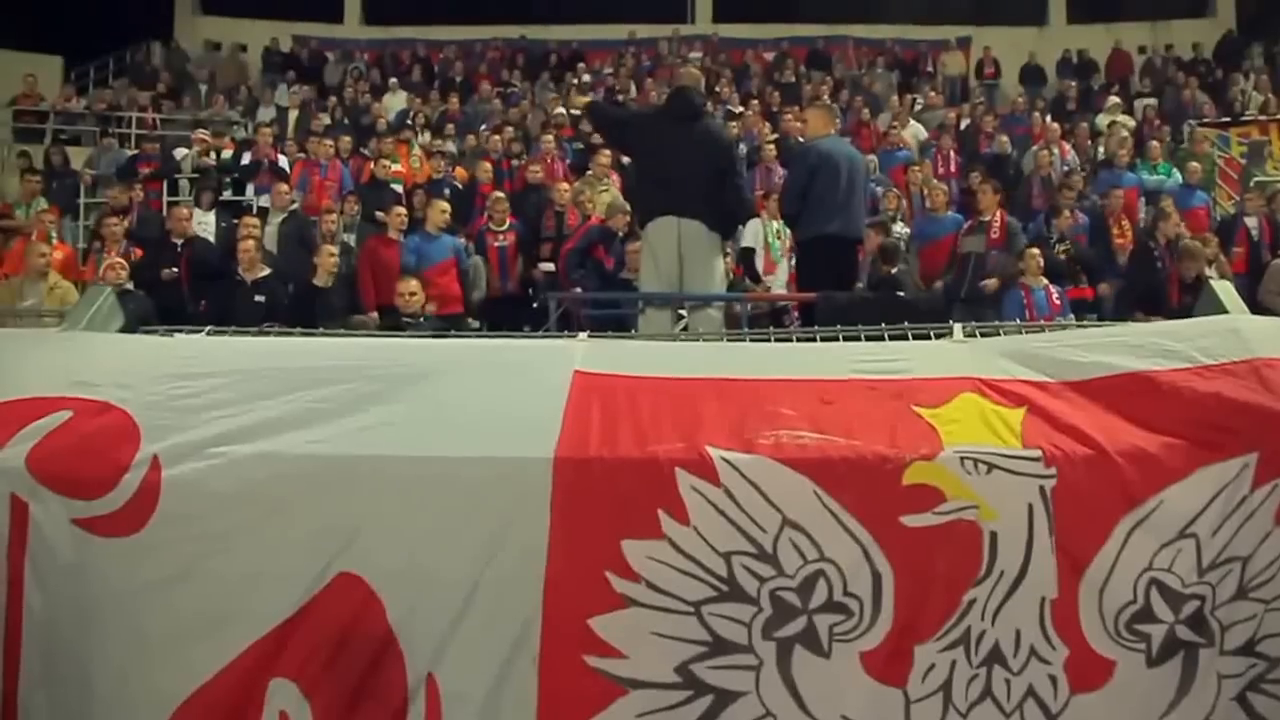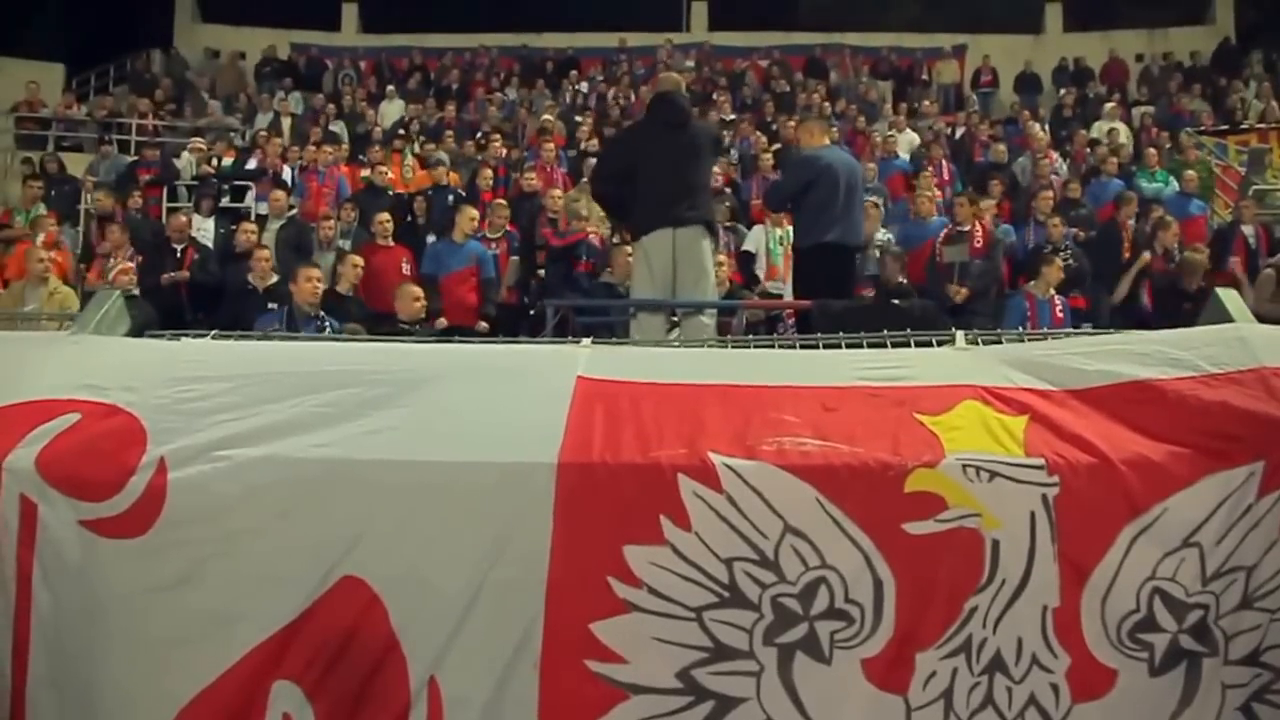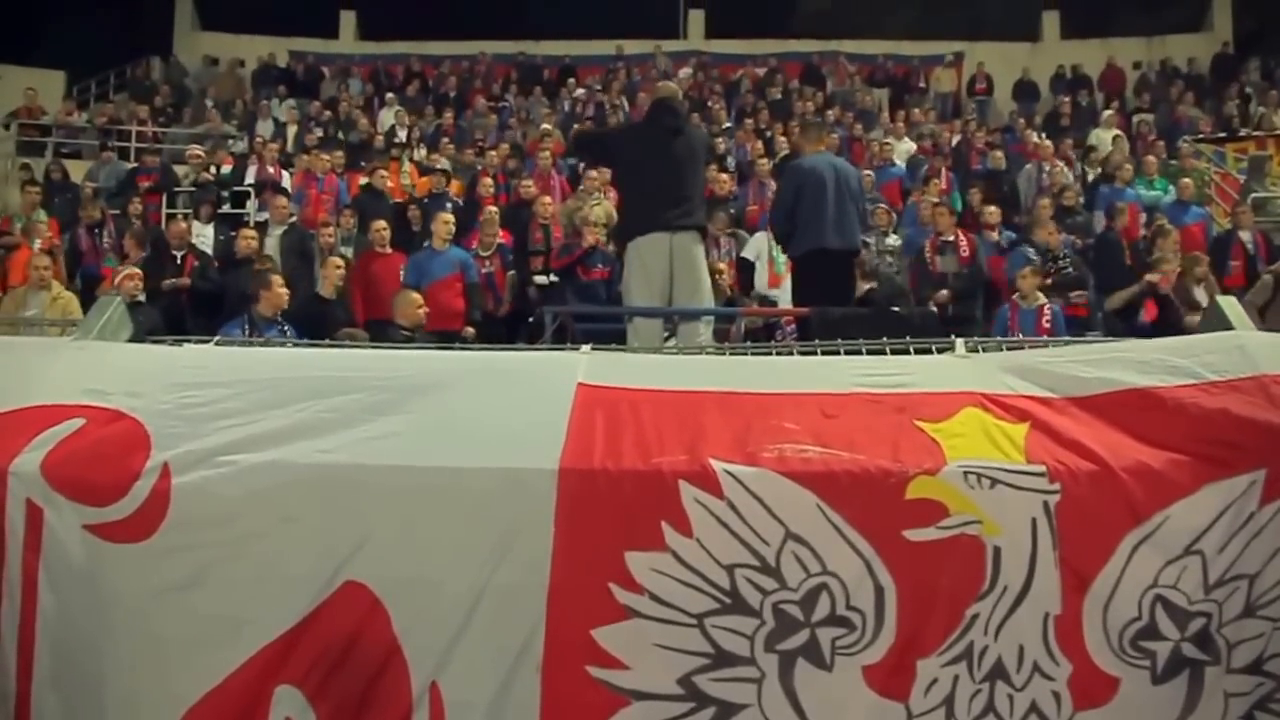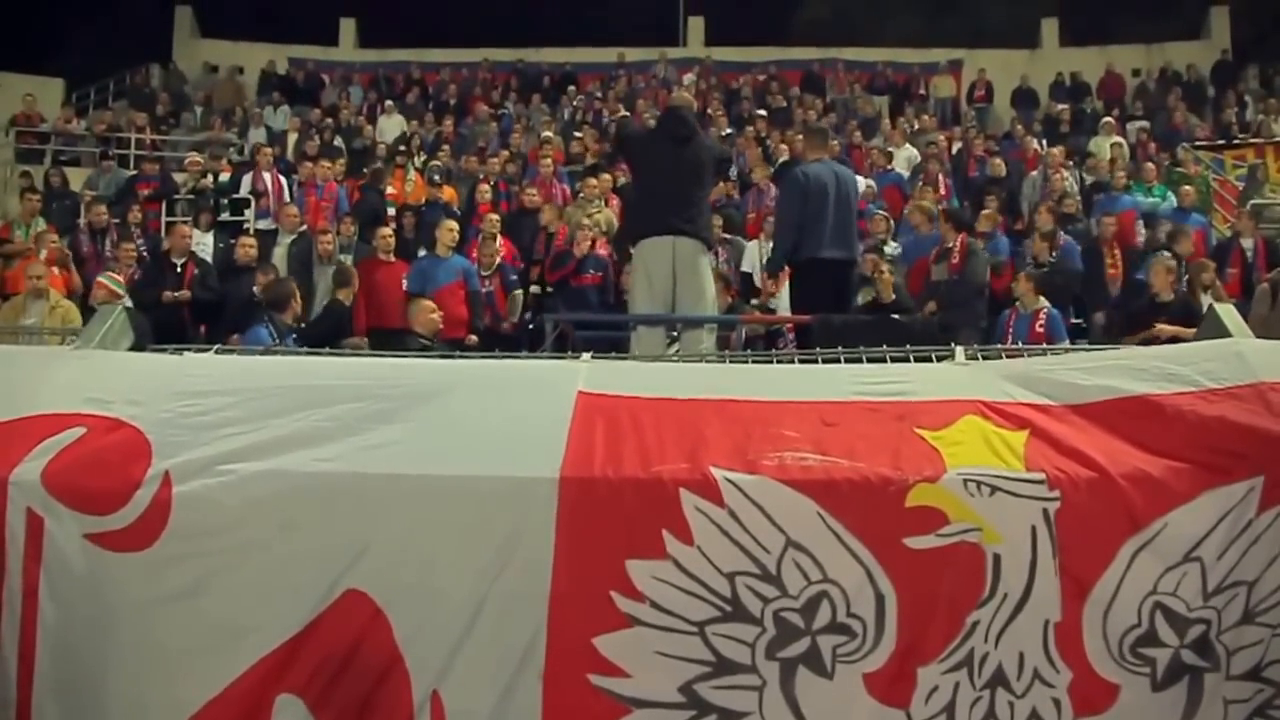
dt=1s
person 1, frame 1
left shoulder: (646, 124)
right shoulder: (716, 133)
left elbow: (610, 119)
right elbow: (733, 186)
left wrist: (589, 105)
right wrist: (731, 224)
left hip: (659, 221)
right hip: (704, 224)
left knee: (655, 303)
right knee: (706, 303)
person 1, frame 2
left shoulder: (632, 136)
right shoulder: (704, 133)
left elbow: (602, 183)
right elbow: (716, 151)
left wrist: (624, 216)
left hip: (650, 227)
right hip: (694, 226)
left knee: (648, 309)
right knee: (699, 308)
person 1, frame 3
left shoulder: (628, 137)
right shoulder: (699, 139)
left elbow: (582, 143)
left wrist: (581, 138)
left hip: (644, 233)
right hip: (687, 232)
left knee: (644, 314)
right knee: (695, 313)
person 1, frame 4
left shoulder: (641, 141)
right shoulder: (710, 148)
left elbow: (623, 133)
right elbow: (725, 165)
left wrist: (623, 119)
left hip: (651, 237)
right hip: (693, 238)
left knee: (648, 315)
right knee: (698, 315)
person 2, frame 1
left shoulder: (810, 151)
right shoulder: (857, 156)
left elbow: (790, 197)
right elbow: (864, 199)
left wrist: (796, 226)
left hip: (817, 239)
right hip: (850, 238)
left knee: (814, 308)
person 2, frame 2
left shoulder: (808, 160)
right shoulder: (853, 163)
left elbow: (773, 198)
left wrist: (791, 206)
left hip: (815, 247)
right hip: (848, 245)
left knee: (811, 315)
person 2, frame 3
left shoulder: (798, 168)
right shoulder: (850, 170)
left elbow: (779, 217)
right elbow: (862, 214)
left wrist: (790, 244)
left hip: (811, 255)
right hip: (846, 253)
left knee: (810, 322)
person 2, frame 4
left shoulder: (800, 176)
right shoulder: (849, 176)
left elbow: (786, 225)
left wrist: (774, 268)
left hip: (810, 263)
right hip: (845, 262)
left knee: (809, 331)
